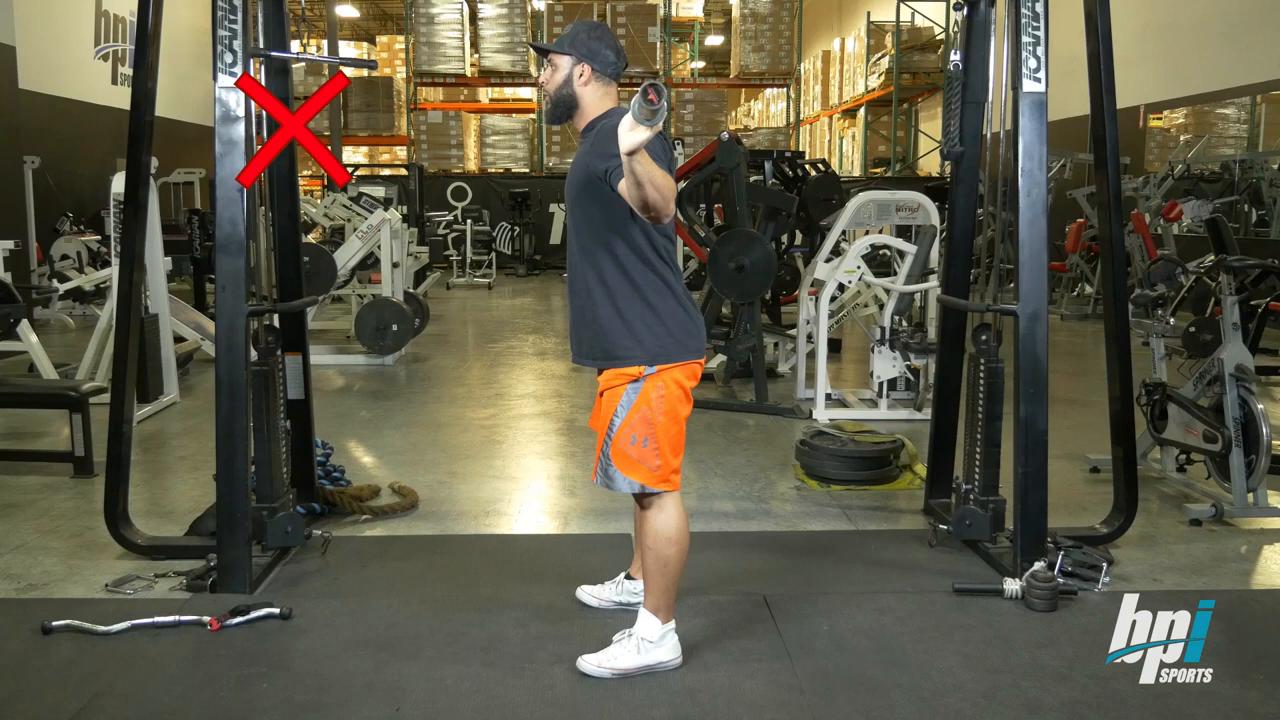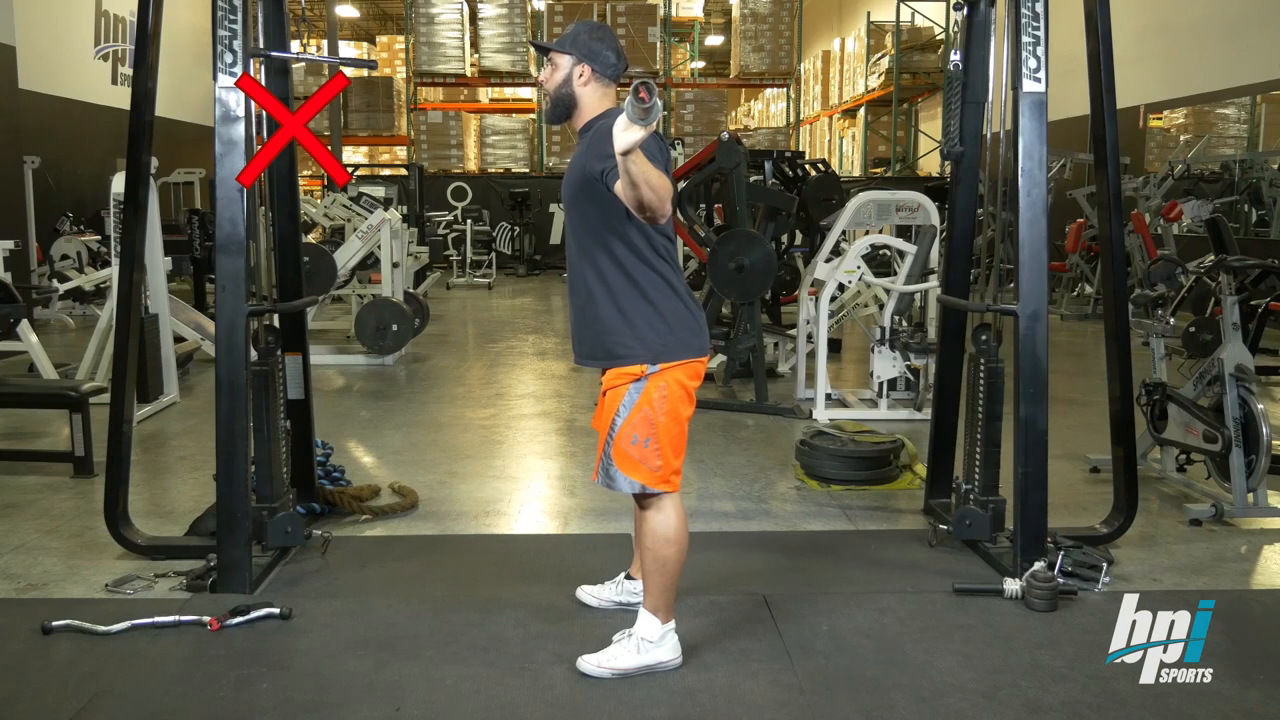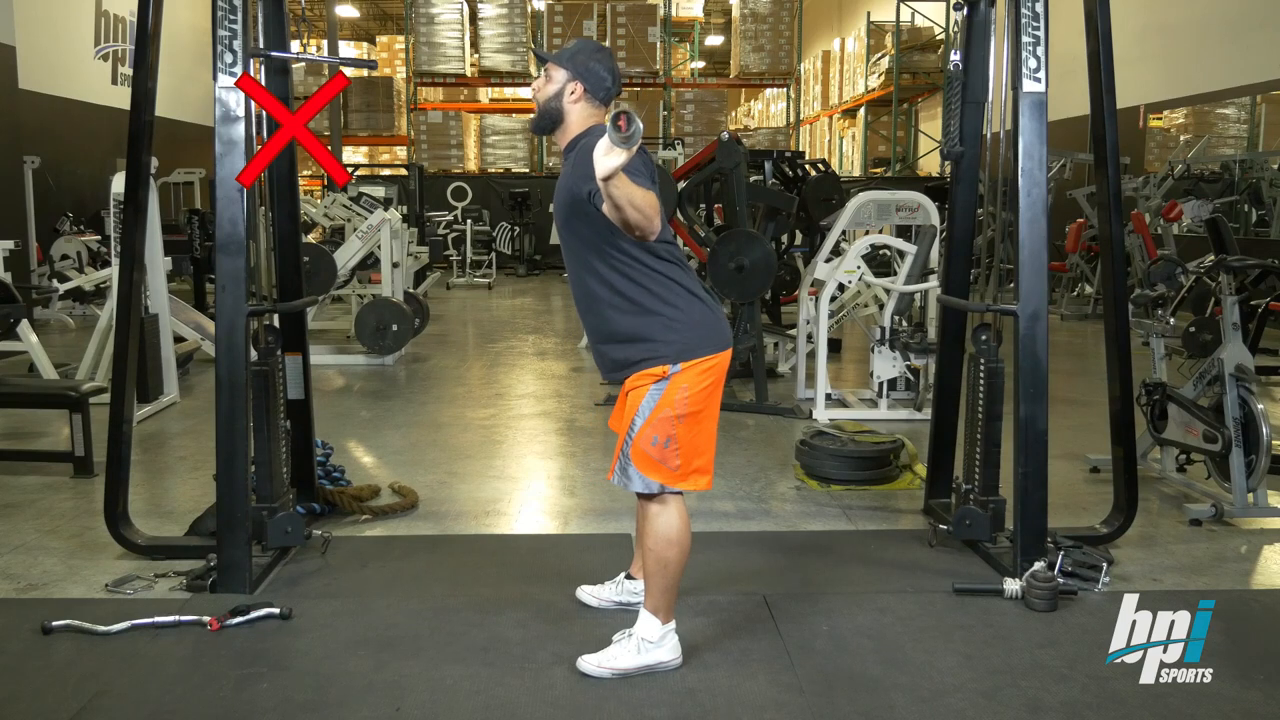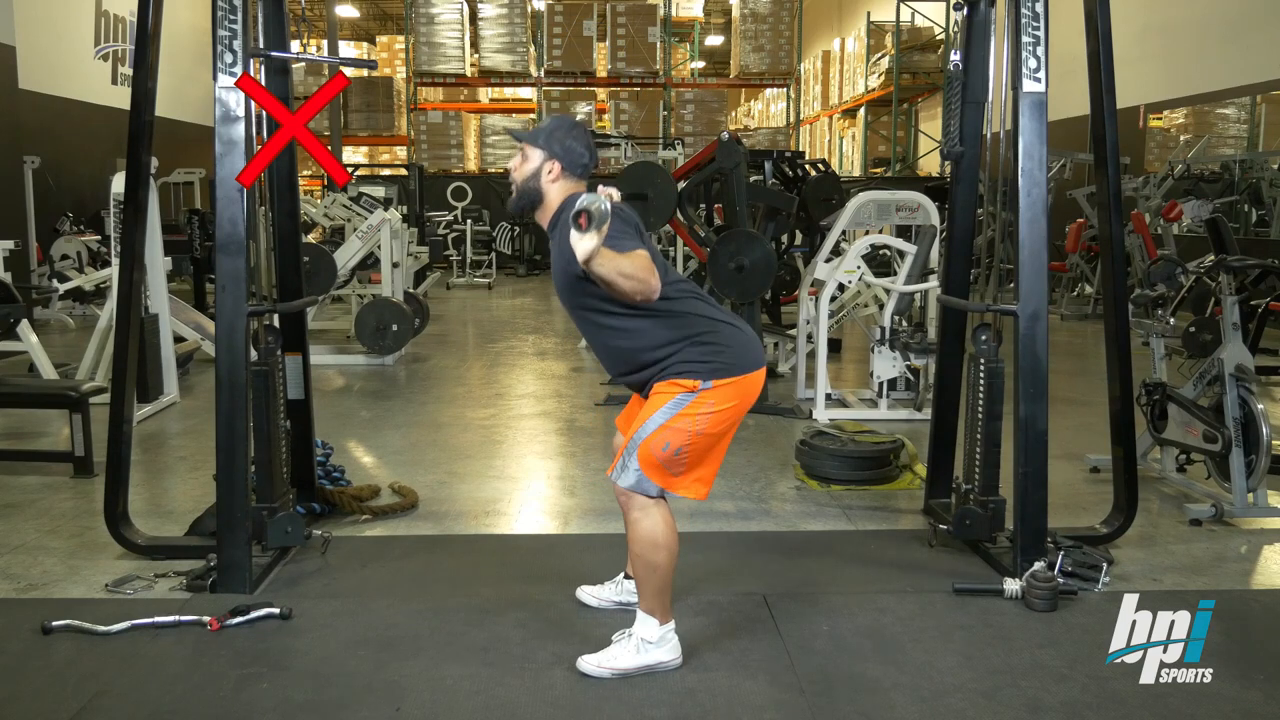
dt=0.5s
person 1, frame 1
left shoulder: (625, 132)
right shoulder: (602, 137)
left elbow: (660, 207)
left wrist: (635, 154)
left hip: (649, 345)
right hip: (631, 340)
left knee: (654, 483)
right knee: (643, 476)
left ankle: (656, 635)
right ankle: (638, 581)
person 1, frame 2
left shoulder: (621, 135)
right shoulder: (597, 139)
left elbow: (656, 206)
left wrist: (630, 152)
left hip: (651, 344)
right hip: (633, 340)
left knee: (651, 482)
right knee: (641, 475)
left ankle: (655, 636)
right ankle: (638, 582)
person 1, frame 3
left shoulder: (601, 148)
right shoulder: (584, 154)
left elbow: (645, 223)
left wrist: (612, 178)
left hip: (678, 345)
right hip: (658, 341)
left knee: (655, 482)
right knee: (644, 472)
left ankle: (656, 637)
right ankle: (637, 581)
person 1, frame 4
right shoulder: (576, 218)
left elbow: (645, 282)
left wrist: (592, 255)
left hip: (713, 366)
right hip: (694, 360)
left knee: (636, 482)
right knee: (628, 453)
left ankle: (655, 637)
right ankle: (636, 581)
